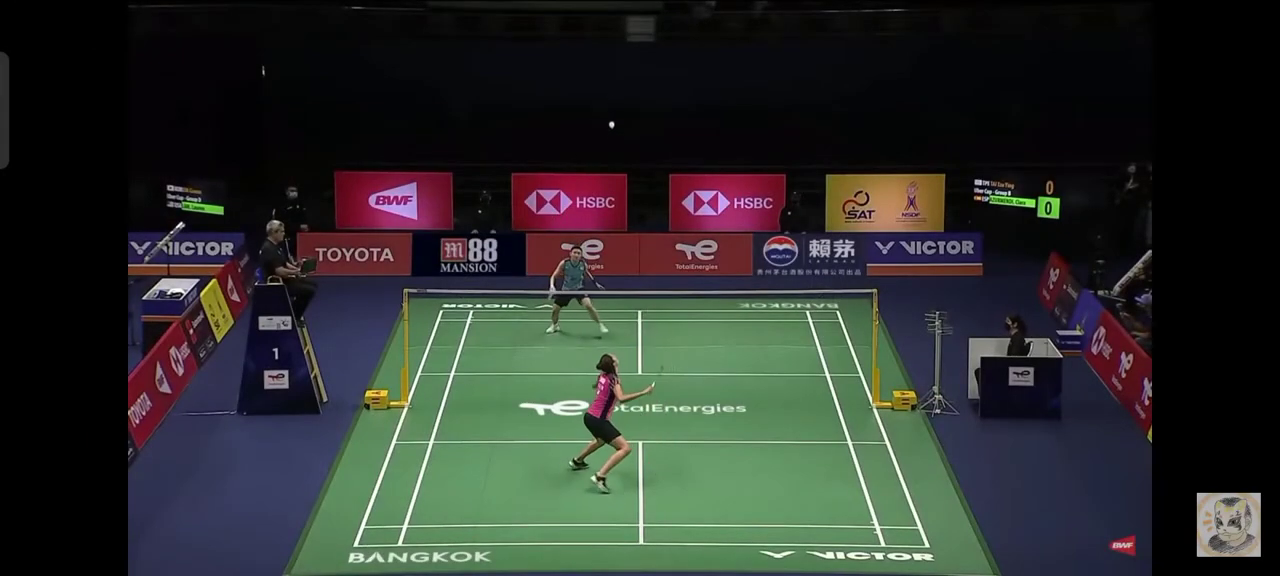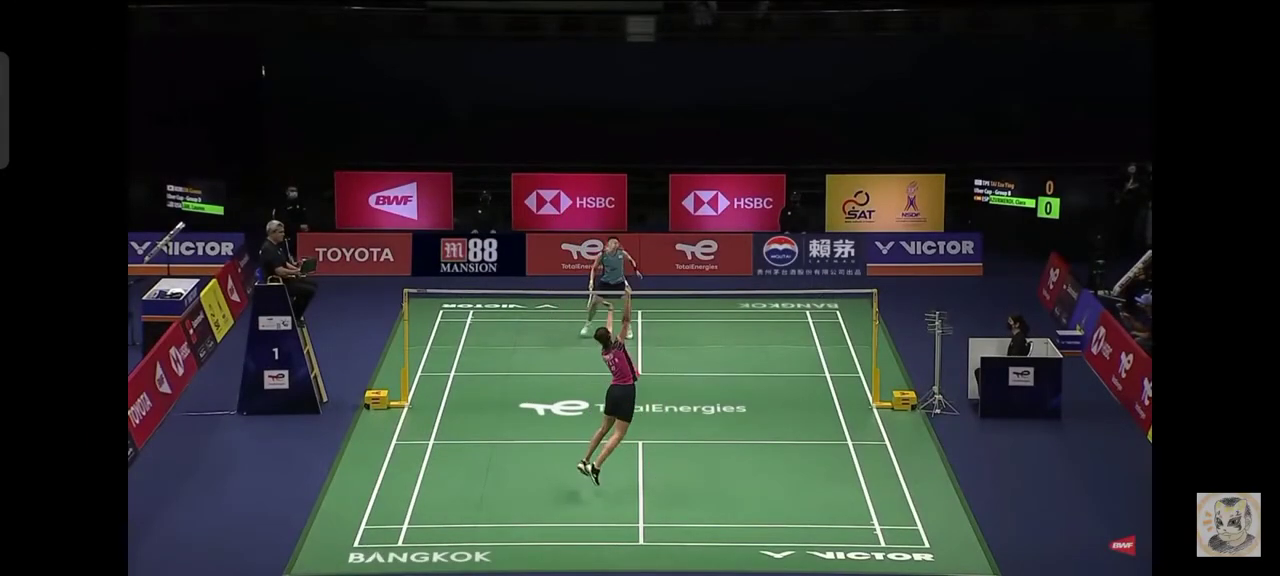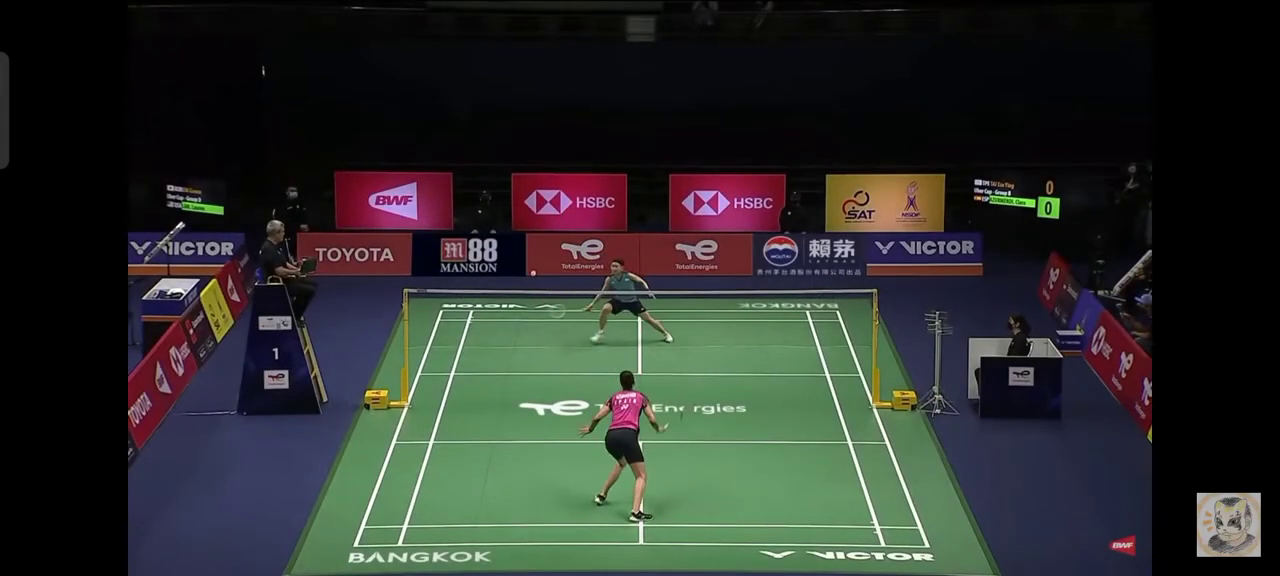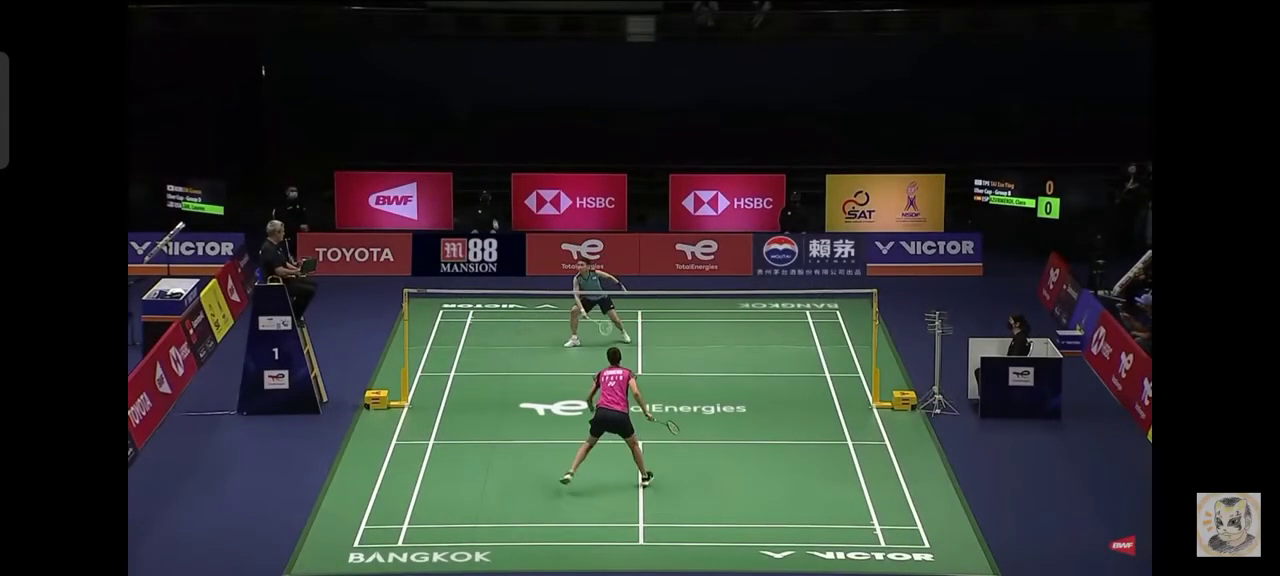
dt=0.4s
person 1, frame 1
left shoulder: (602, 376)
right shoulder: (613, 379)
right elbow: (621, 398)
right wrist: (643, 392)
left hip: (589, 417)
right hip: (598, 421)
left knee: (600, 440)
right knee: (625, 448)
left ankle: (577, 461)
right ankle: (599, 476)
person 1, frame 2
left shoulder: (605, 350)
right shoulder: (617, 346)
left elbow: (606, 330)
right elbow: (626, 320)
left wrist: (610, 310)
right wrist: (626, 299)
left hip: (613, 390)
right hip: (626, 392)
left knee: (605, 427)
right knee: (618, 434)
left ankle: (586, 461)
right ankle: (595, 466)
person 1, frame 3
left shoulder: (614, 397)
right shoulder: (640, 396)
left elbow: (597, 417)
right elbow: (652, 419)
left wrist: (589, 428)
right wrist: (659, 428)
left hip: (611, 436)
right hip: (628, 435)
left knee: (621, 463)
right knee: (641, 477)
left ankle: (602, 496)
right ankle: (635, 512)
person 1, frame 4
left shoulder: (602, 373)
right shoulder: (627, 372)
left elbow: (589, 396)
right elbow: (635, 393)
left wrist: (590, 405)
right wrist: (646, 412)
left hip: (601, 415)
right hip: (620, 416)
left knee: (589, 444)
right knee: (634, 444)
left ankle: (571, 472)
right ankle: (645, 476)
